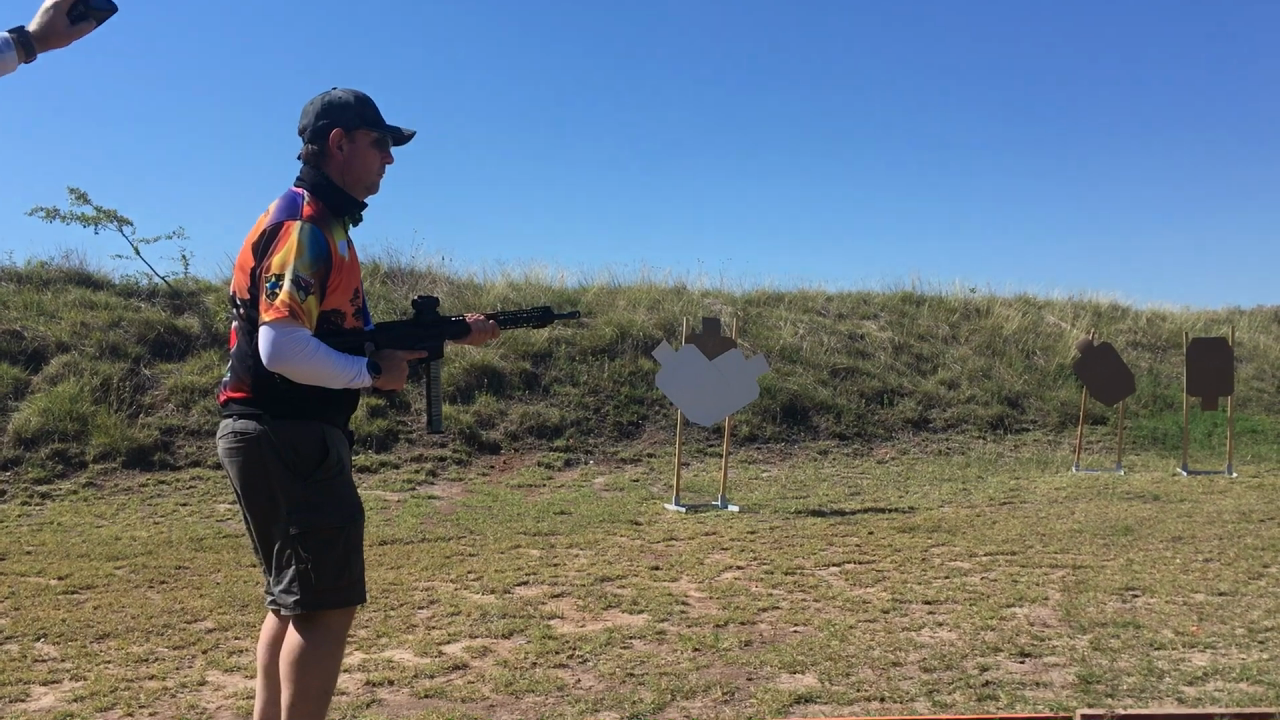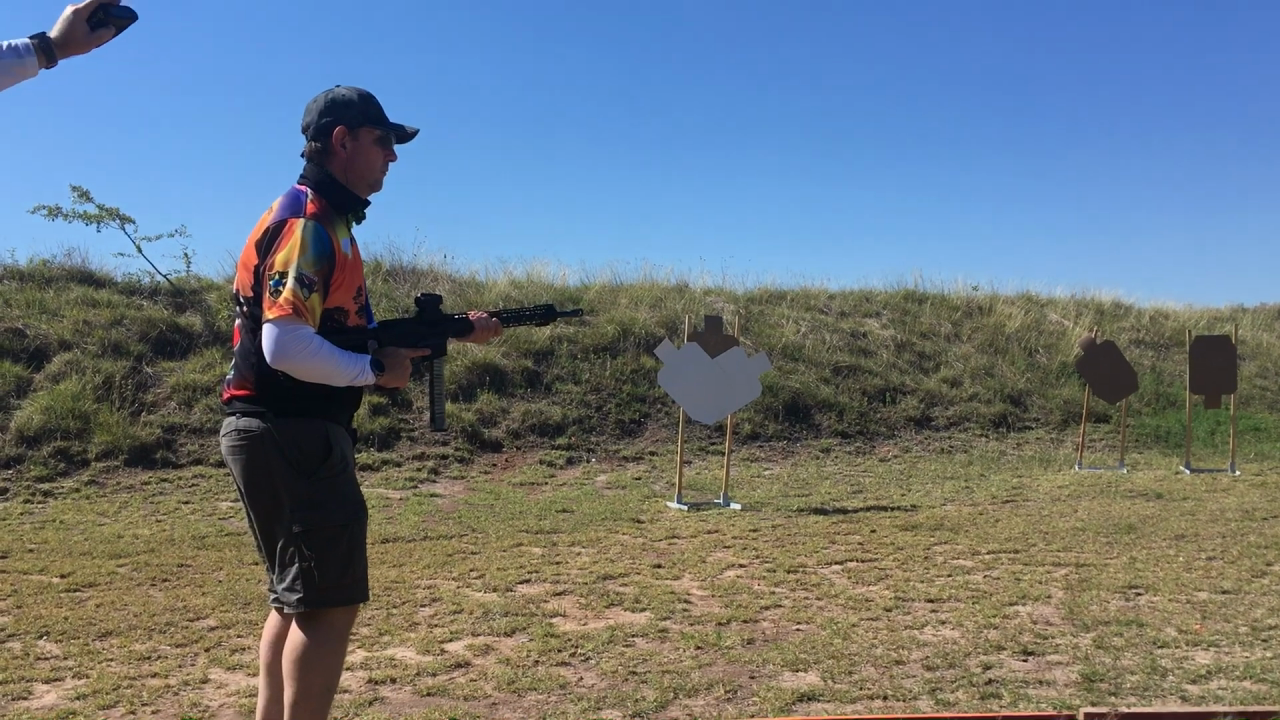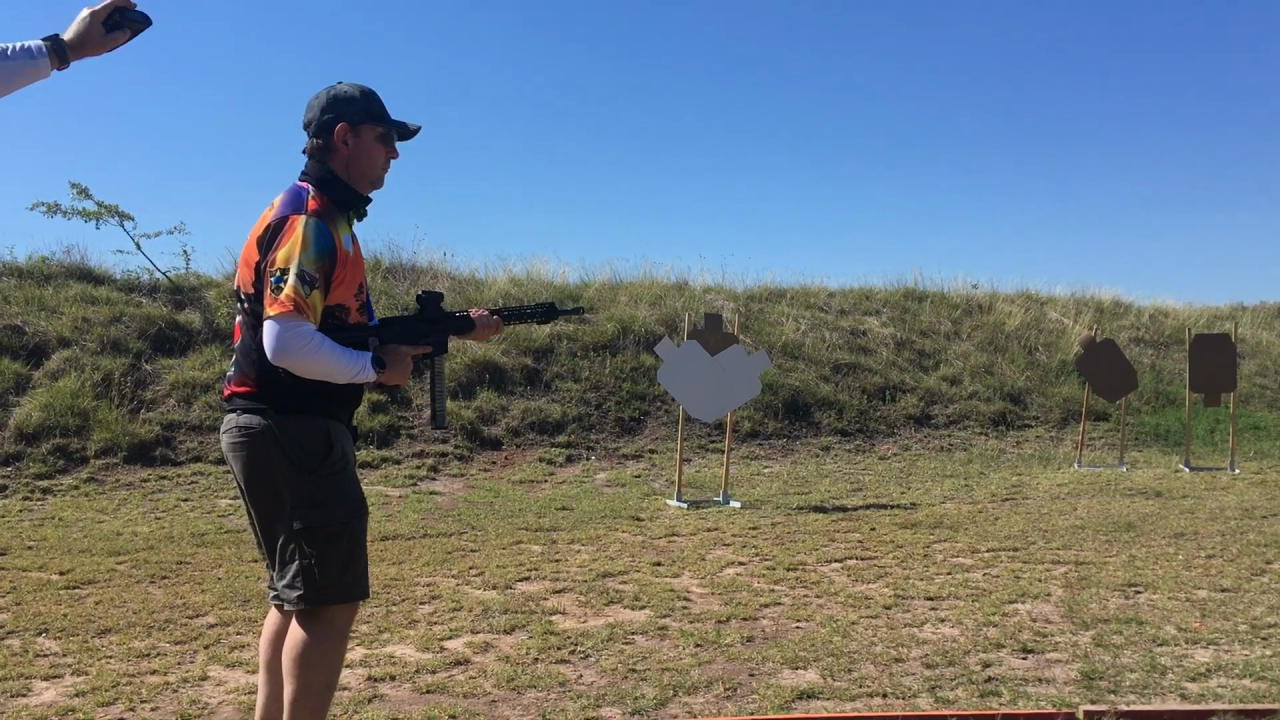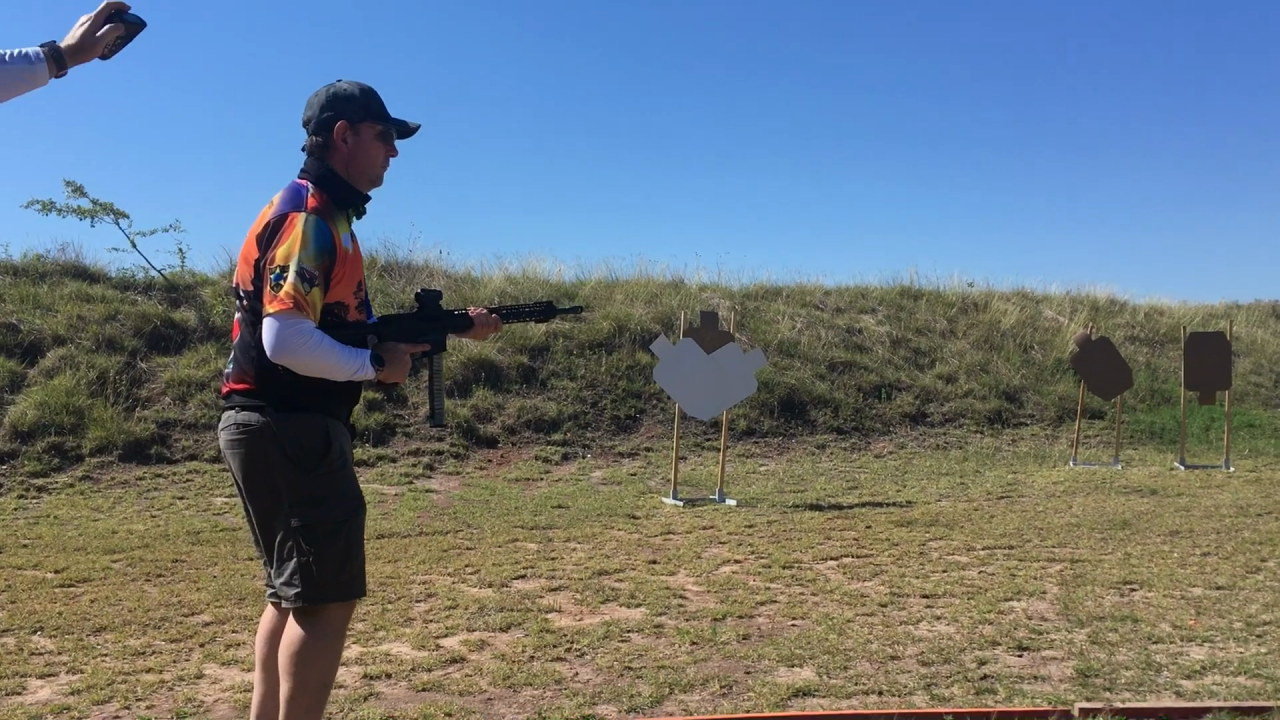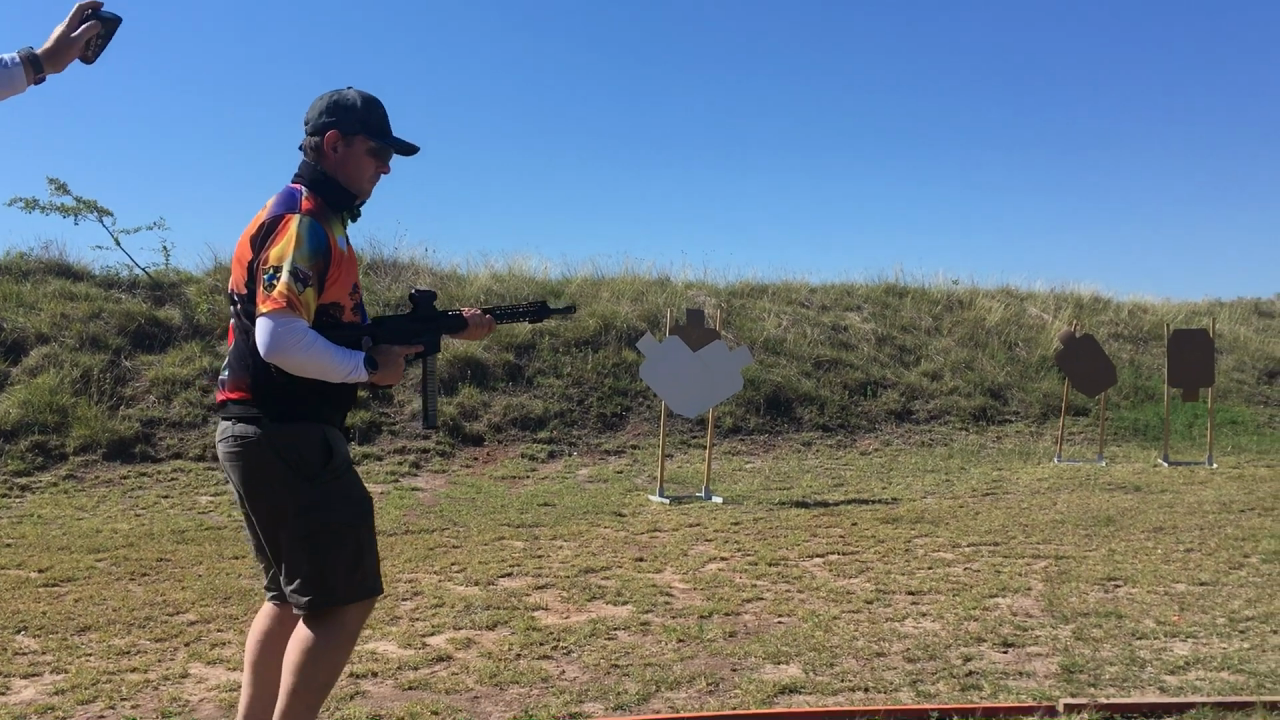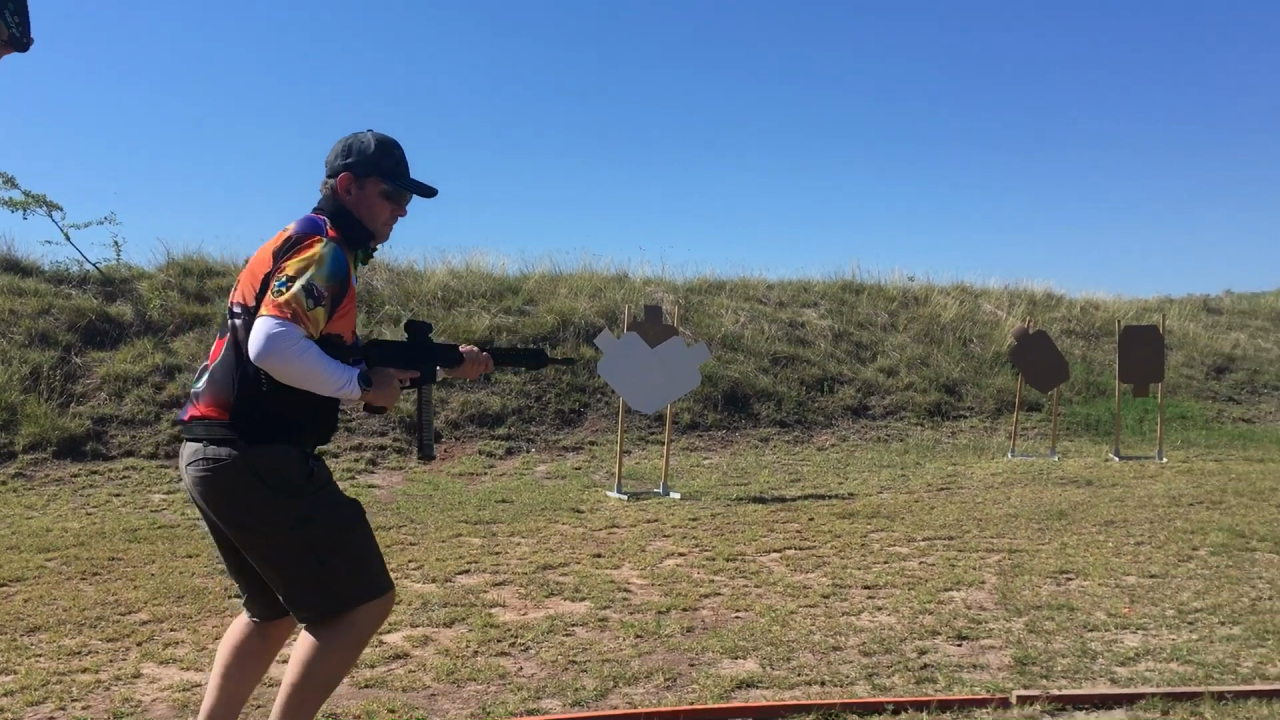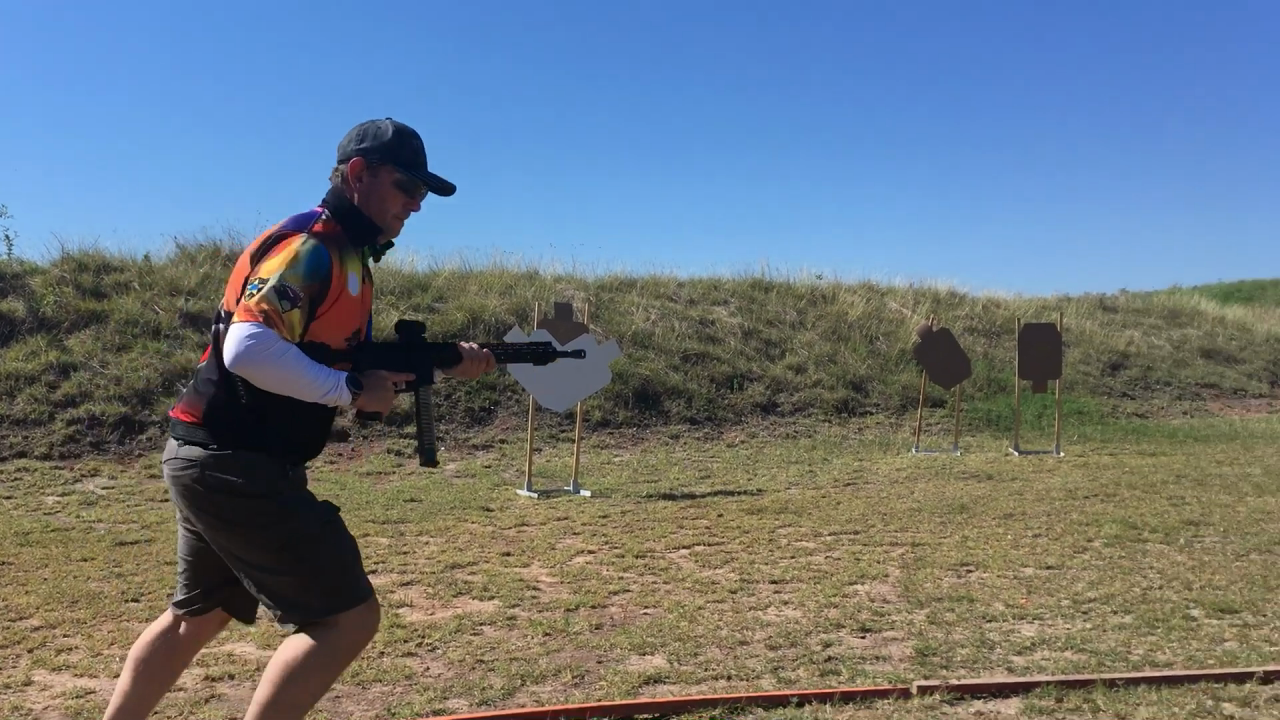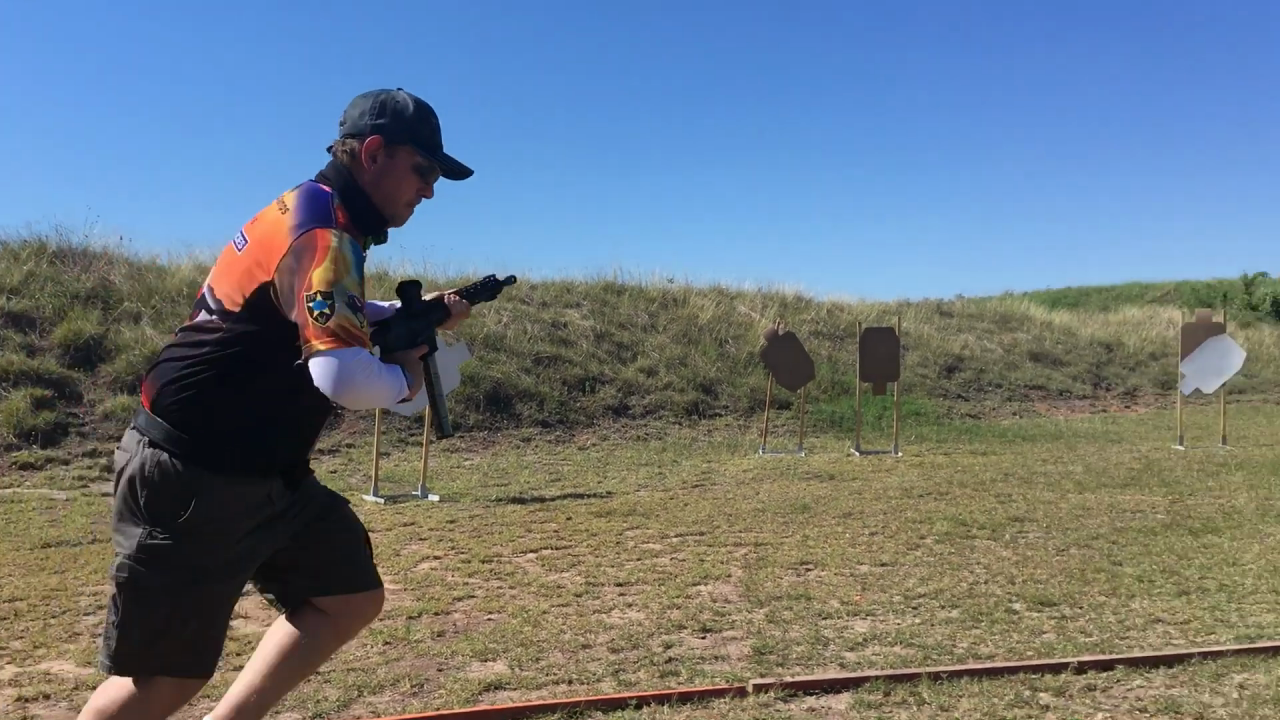
dt=0.2s
person 1, frame 1
left shoulder: (326, 225)
right shoulder: (302, 225)
left elbow: (350, 336)
right elbow: (282, 350)
left wrist: (452, 334)
right wrist: (374, 374)
left hip: (282, 439)
right hip: (288, 439)
left knee: (294, 599)
right knee: (327, 604)
person 1, frame 2
left shoulder: (327, 223)
right shoulder: (306, 223)
left elbow: (354, 333)
right elbow: (286, 347)
left wrist: (455, 331)
right wrist: (377, 370)
left hip: (282, 437)
right hip: (291, 437)
left knee: (297, 597)
right knee: (330, 602)
person 1, frame 3
left shoulder: (329, 219)
right shoulder: (307, 220)
left elbow: (351, 331)
right elbow: (287, 343)
left wrist: (454, 329)
right wrist: (378, 368)
left hip: (282, 434)
right hip: (291, 434)
left knee: (297, 596)
right knee: (329, 600)
person 1, frame 4
left shoulder: (327, 216)
right shoulder: (307, 217)
left elbow: (350, 329)
right elbow: (286, 341)
left wrist: (452, 328)
right wrist: (377, 366)
left hip: (278, 432)
right hip: (290, 431)
left knee: (294, 594)
right knee: (325, 600)
person 1, frame 5
left shoulder: (319, 221)
right shoulder: (301, 220)
left elbow: (338, 331)
right elbow: (279, 341)
left wrist: (445, 329)
right wrist: (370, 367)
left hip: (270, 437)
right hip: (287, 439)
left knee: (293, 596)
right knee: (341, 601)
person 1, frame 6
left shoulder: (315, 251)
right shoulder: (325, 248)
left elbow: (324, 358)
right elbow: (272, 346)
left wrist: (444, 365)
right wrist: (362, 385)
left hip: (222, 455)
right hip: (255, 458)
left knee: (276, 610)
right knee: (359, 604)
person 1, frame 7
left shoulder: (350, 259)
right shoulder: (307, 246)
right elbow: (248, 351)
left wrist: (447, 364)
right wrist: (351, 391)
left hip: (217, 459)
right hip: (234, 463)
left knee: (199, 613)
right knee: (347, 618)
person 1, frame 8
left shoulder: (320, 220)
right shoulder: (321, 235)
right elbow: (343, 379)
right wrist: (406, 377)
left hip: (257, 473)
right hip: (186, 472)
left knee: (353, 600)
